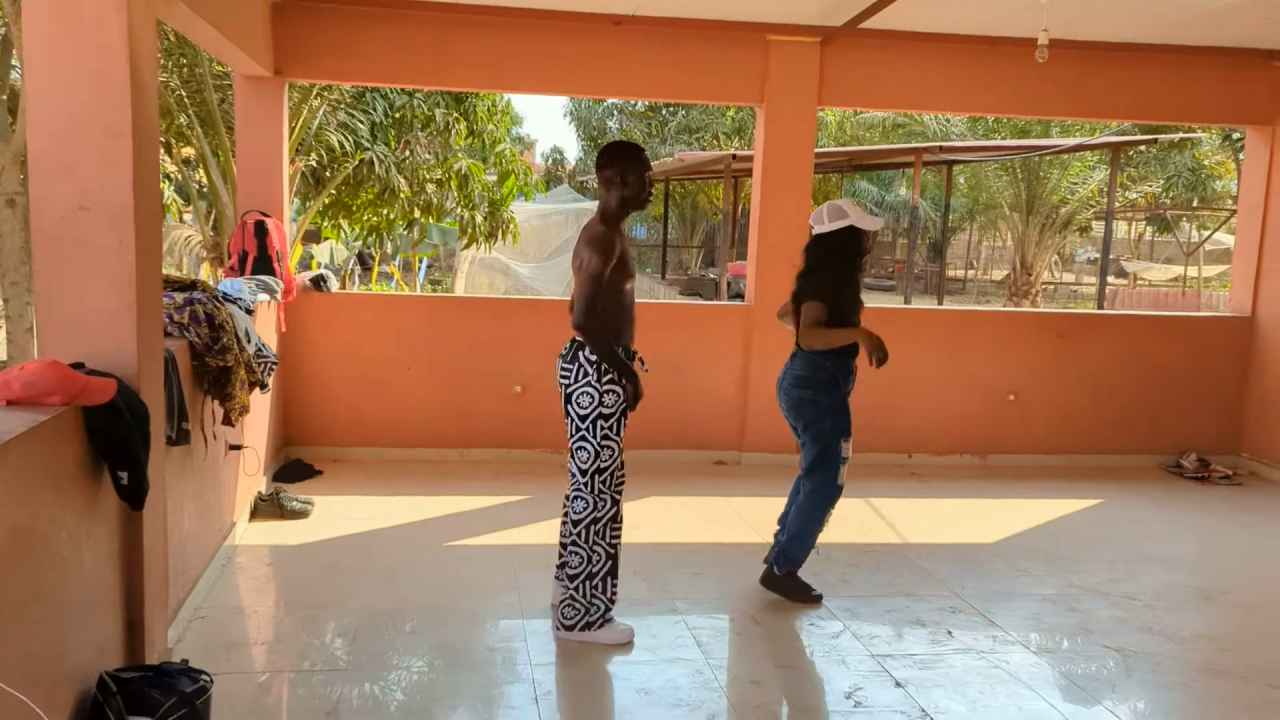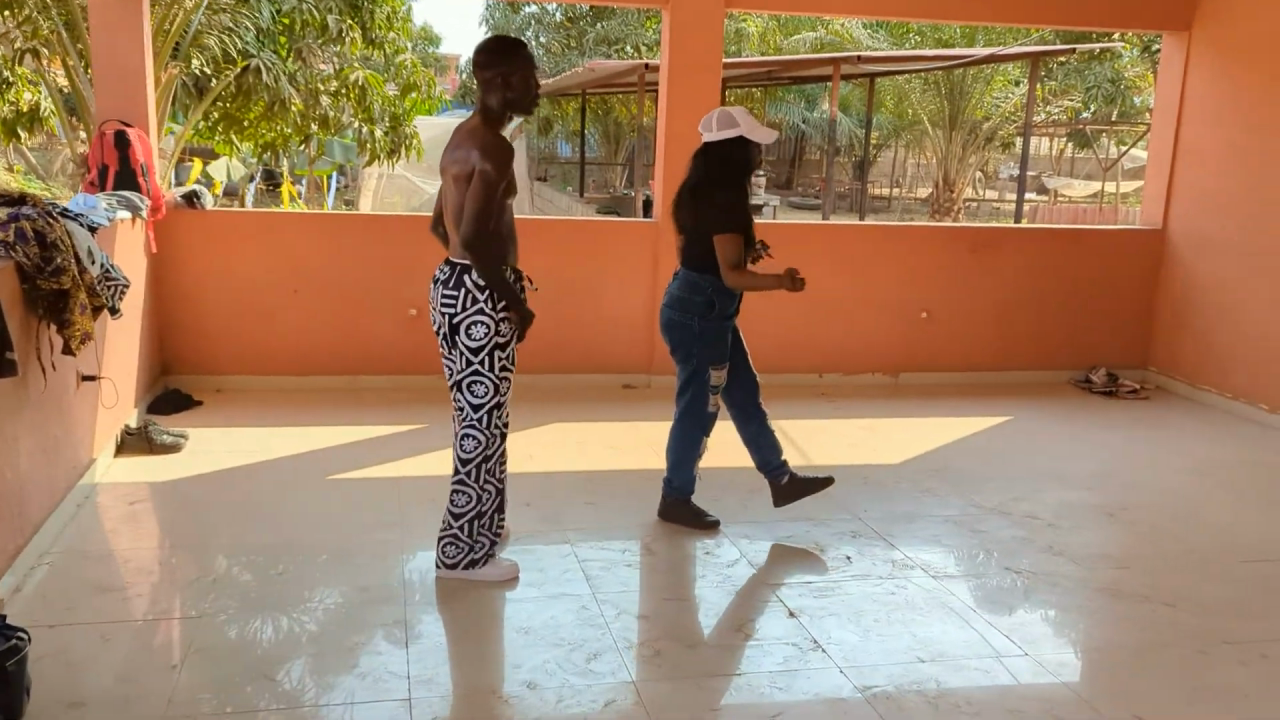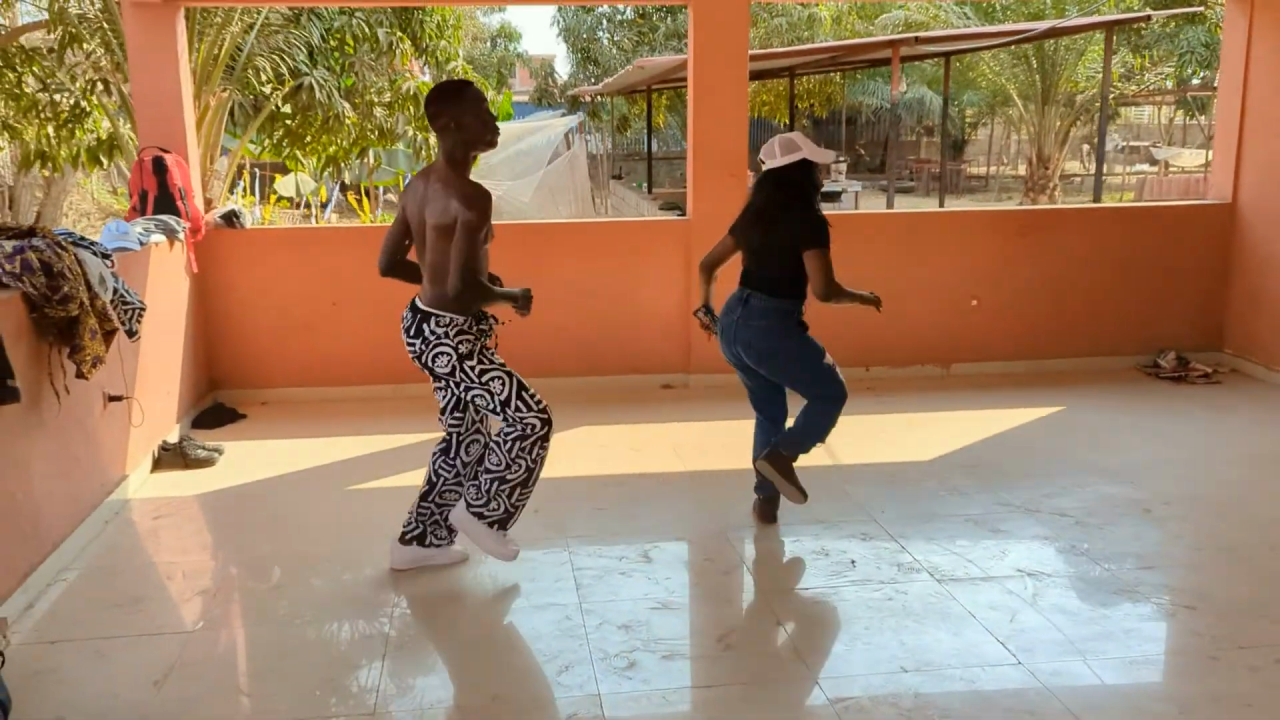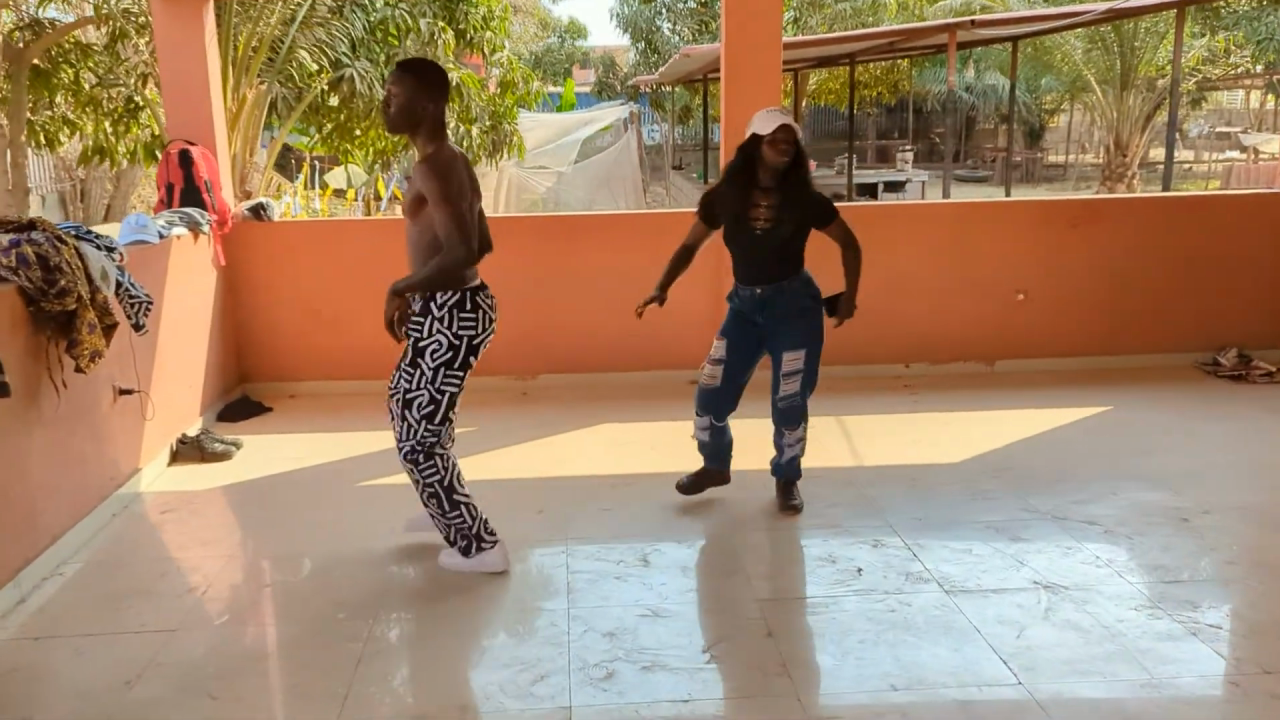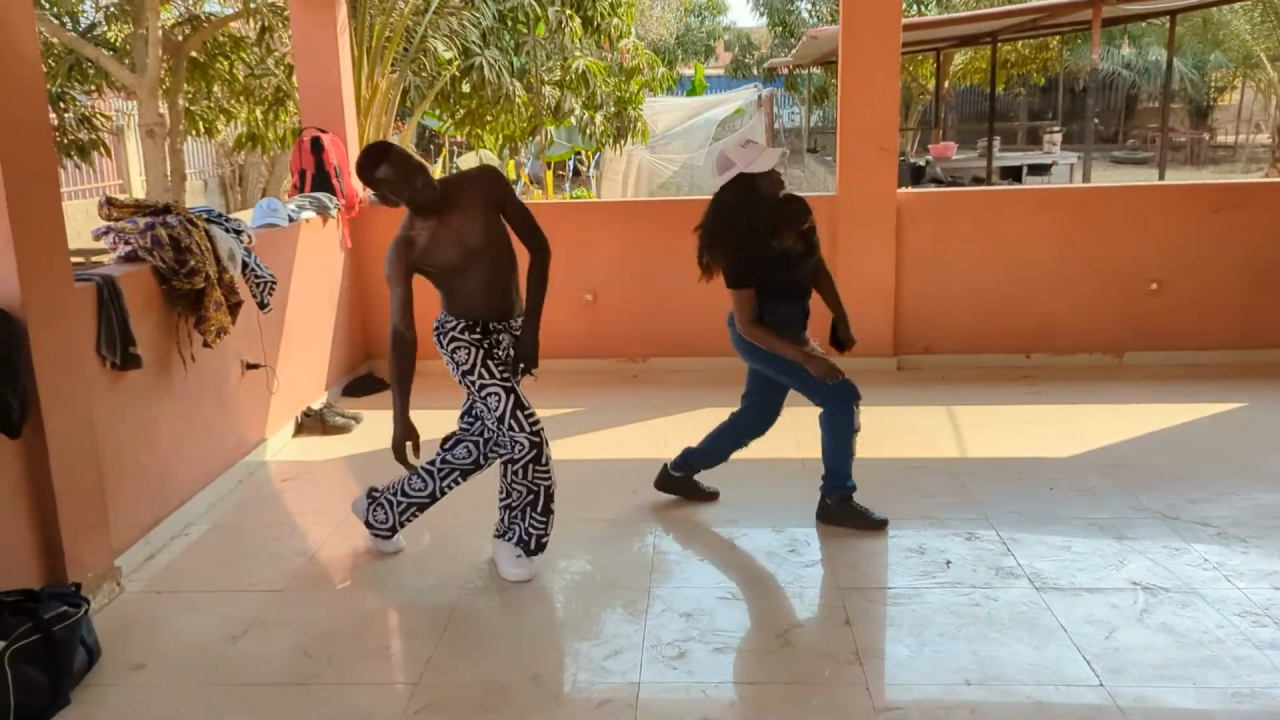
dt=1s
person 1, frame 1
left shoulder: (611, 234)
right shoulder: (601, 239)
right elbow: (581, 319)
left wrist: (621, 370)
right wrist: (624, 373)
left hip: (599, 366)
right hip: (595, 369)
left knee: (589, 482)
right knee: (597, 489)
left ankle: (572, 582)
right ankle: (582, 614)
person 1, frame 2
left shoulder: (463, 137)
right shoulder: (493, 148)
left elbow: (439, 224)
right elbow: (473, 238)
right wrist: (513, 301)
left hip: (456, 285)
right hip: (478, 295)
left knee: (479, 419)
right knee: (483, 424)
left ankle: (478, 527)
right ankle: (464, 553)
person 1, frame 3
left shoulder: (419, 186)
right shoulder: (471, 198)
left elbow: (387, 264)
right elbow: (464, 292)
right wrist: (513, 296)
left hip: (419, 326)
right hip: (452, 335)
left knee: (464, 432)
right knee: (530, 421)
left ankle: (418, 541)
right ankle: (479, 511)
person 1, frame 4
left shoulder: (433, 167)
right shoulder: (447, 164)
left elbow: (466, 249)
right elbow: (472, 243)
left wrist: (404, 289)
right wrist: (409, 290)
left hip: (452, 314)
right hip: (437, 310)
left knee: (422, 433)
right knee: (411, 409)
left ankle: (479, 547)
right ankle: (449, 515)
person 1, frame 5
left shoulder: (485, 184)
right shoulder: (404, 249)
left elbow: (539, 246)
right elbow: (401, 334)
left wrist: (532, 325)
right wrist: (399, 417)
left hip: (512, 331)
right hip: (467, 339)
left knee: (472, 447)
right knee: (524, 443)
left ankle: (380, 510)
right ankle: (514, 541)
person 2, frame 1
left shoulder: (821, 275)
right shoulder: (829, 279)
left elbow: (785, 313)
right elbow: (809, 337)
right wrist: (859, 334)
left hip: (806, 383)
right hip: (818, 388)
left knee: (816, 473)
right knee: (825, 482)
left ankle: (783, 547)
right ankle: (781, 569)
person 2, frame 2
left shoulder: (711, 191)
right shoulder: (722, 198)
right elbow: (732, 275)
left wrist: (751, 254)
right wrist: (782, 283)
left hip: (709, 309)
right hip: (698, 311)
left knee: (744, 393)
right knee: (699, 407)
left ankle: (780, 479)
right ankle: (675, 499)
person 2, frame 3
left shoulder: (753, 214)
right shoulder: (809, 220)
left elbow: (708, 263)
right elbow: (823, 290)
left wrist: (705, 305)
right wrist: (864, 297)
left hip: (735, 322)
right hip: (773, 327)
left knee: (770, 412)
right knee: (829, 393)
left ankle: (766, 496)
right ankle: (779, 458)
person 2, frame 4
left shoulder: (806, 198)
right shoulder: (727, 197)
left elbow: (849, 242)
right elbow: (689, 246)
left wrist: (849, 292)
right wrist: (661, 288)
left hip: (796, 307)
right hip: (745, 306)
left knee: (790, 404)
right knee: (712, 394)
left ankle: (788, 478)
right ankle: (715, 465)
person 2, frame 5
left shoulder: (793, 211)
right shoulder: (739, 242)
left elbow: (815, 266)
right elbow: (747, 324)
left wrist: (840, 317)
right wrist: (810, 355)
left hip: (789, 328)
right hip: (767, 337)
left knee: (758, 414)
right knee: (841, 399)
left ankle: (677, 472)
right ankle: (836, 501)
